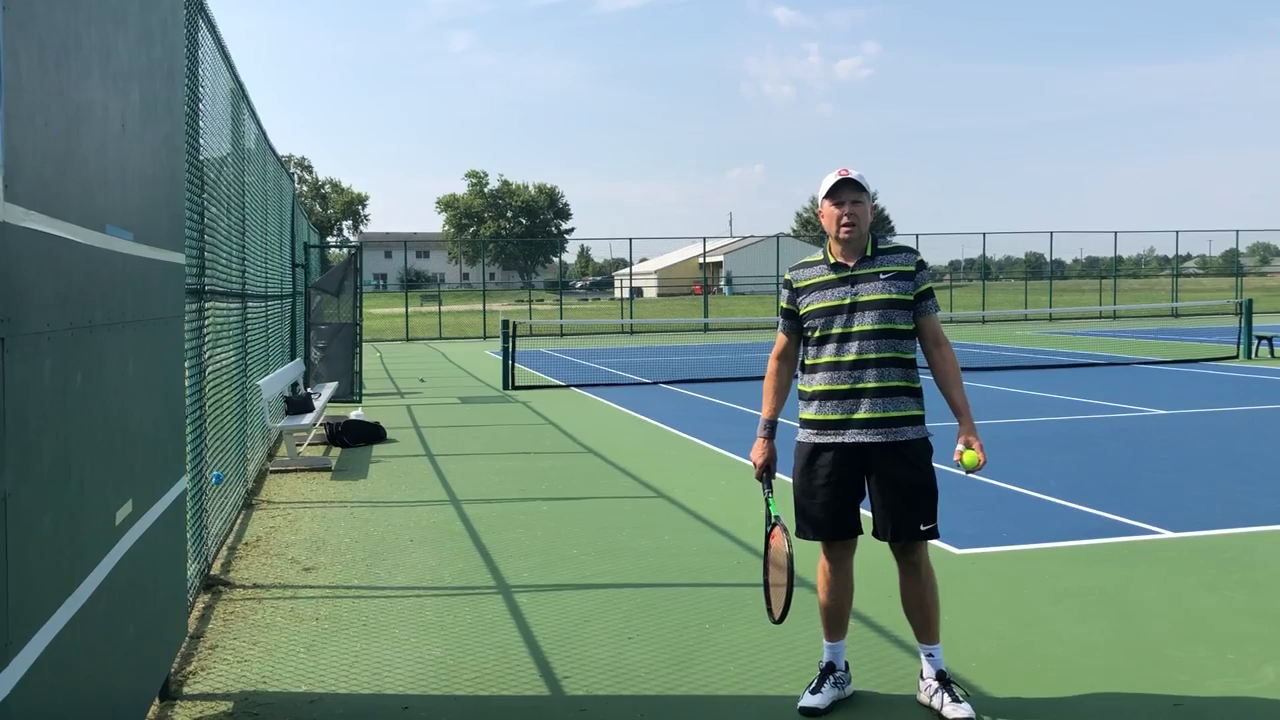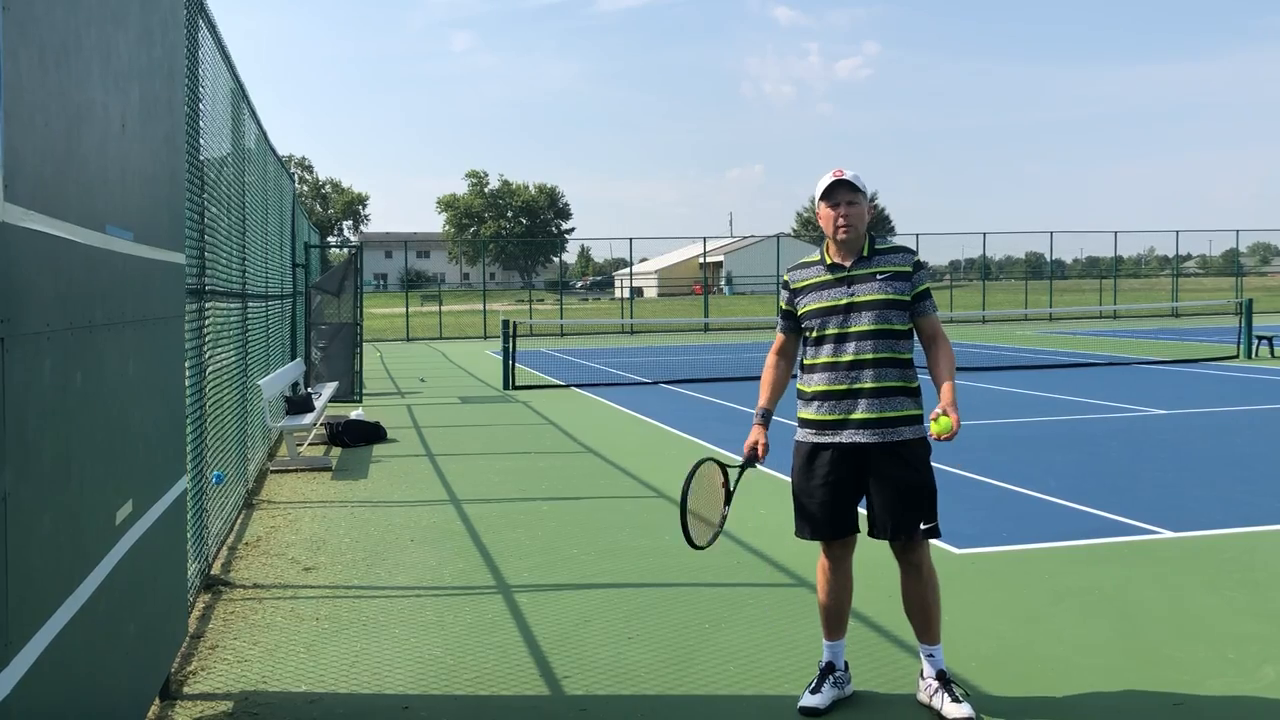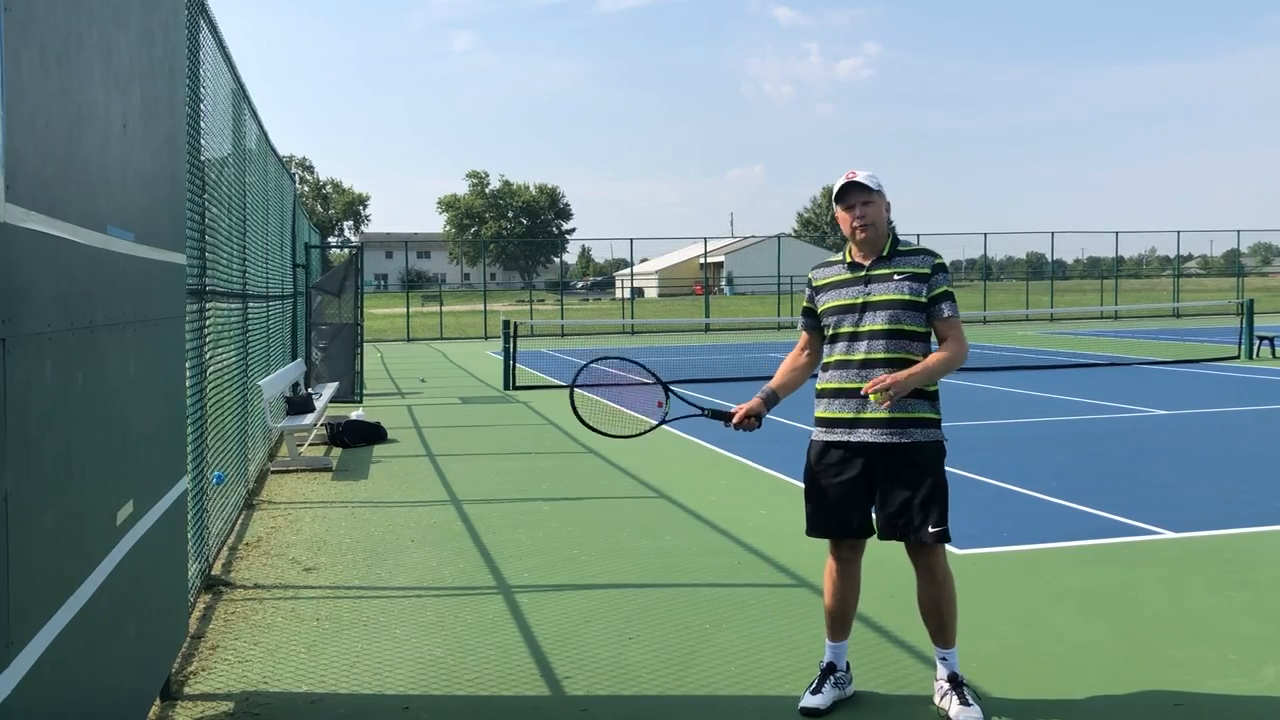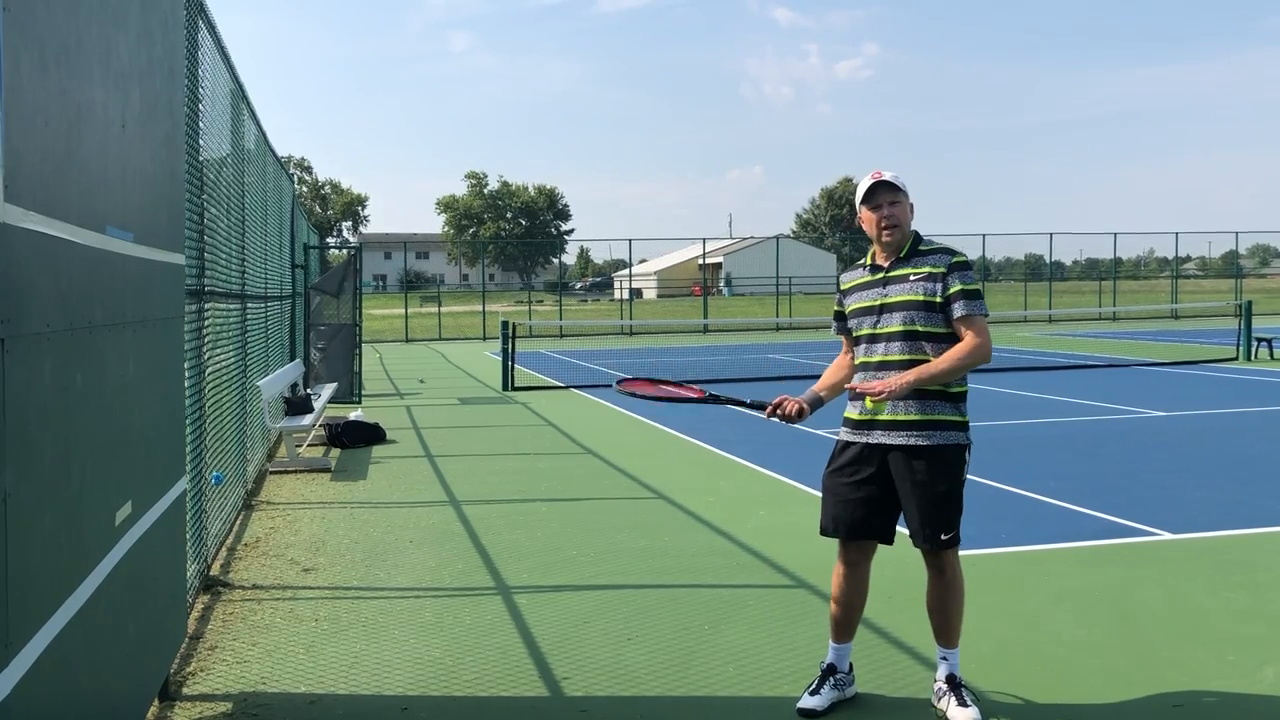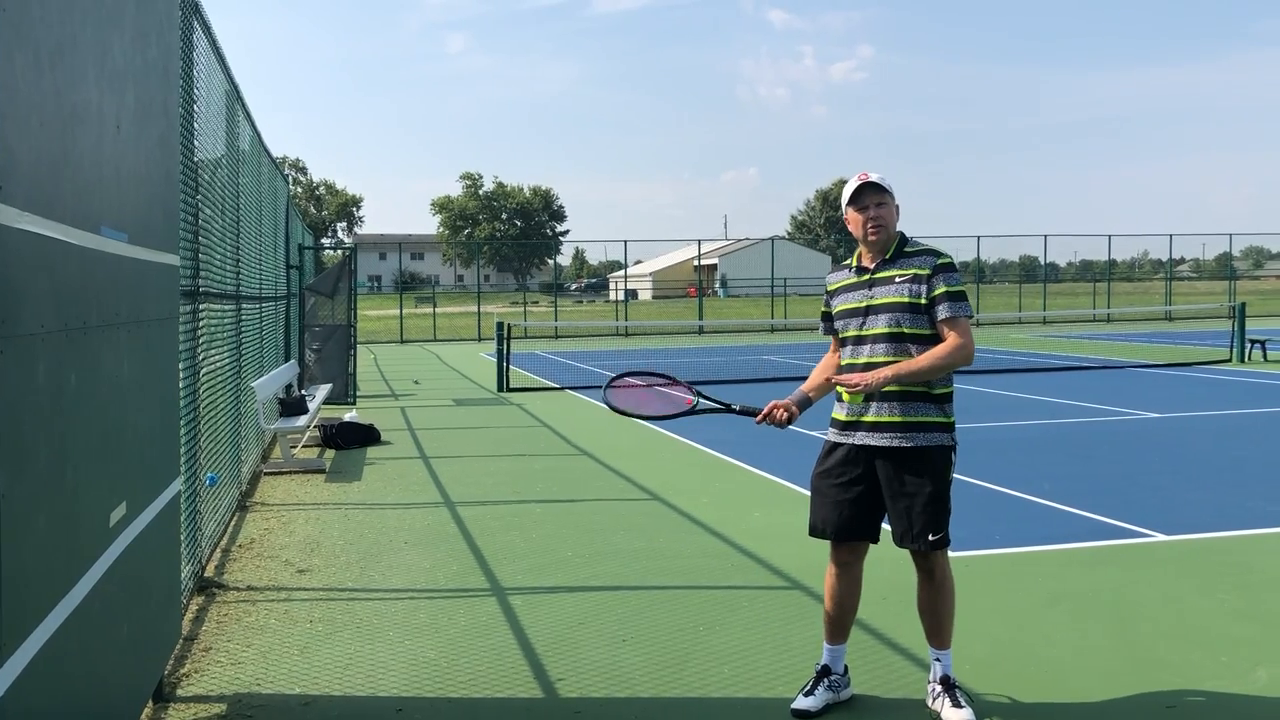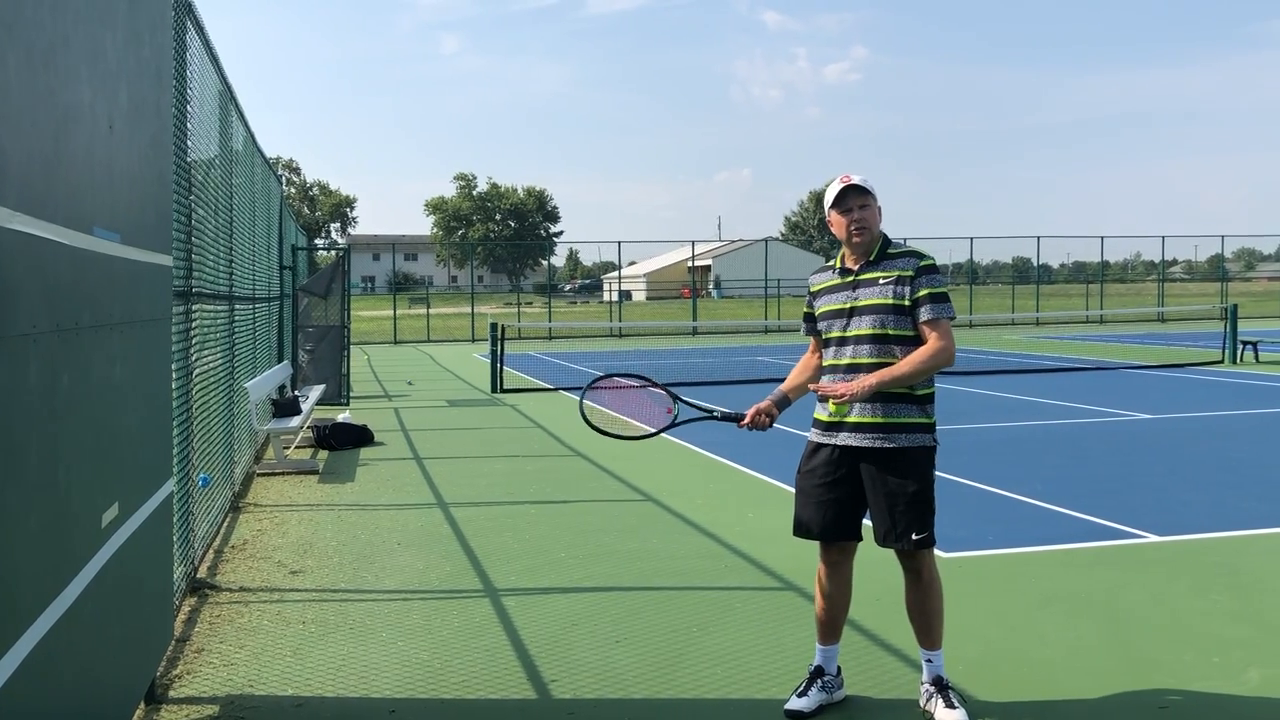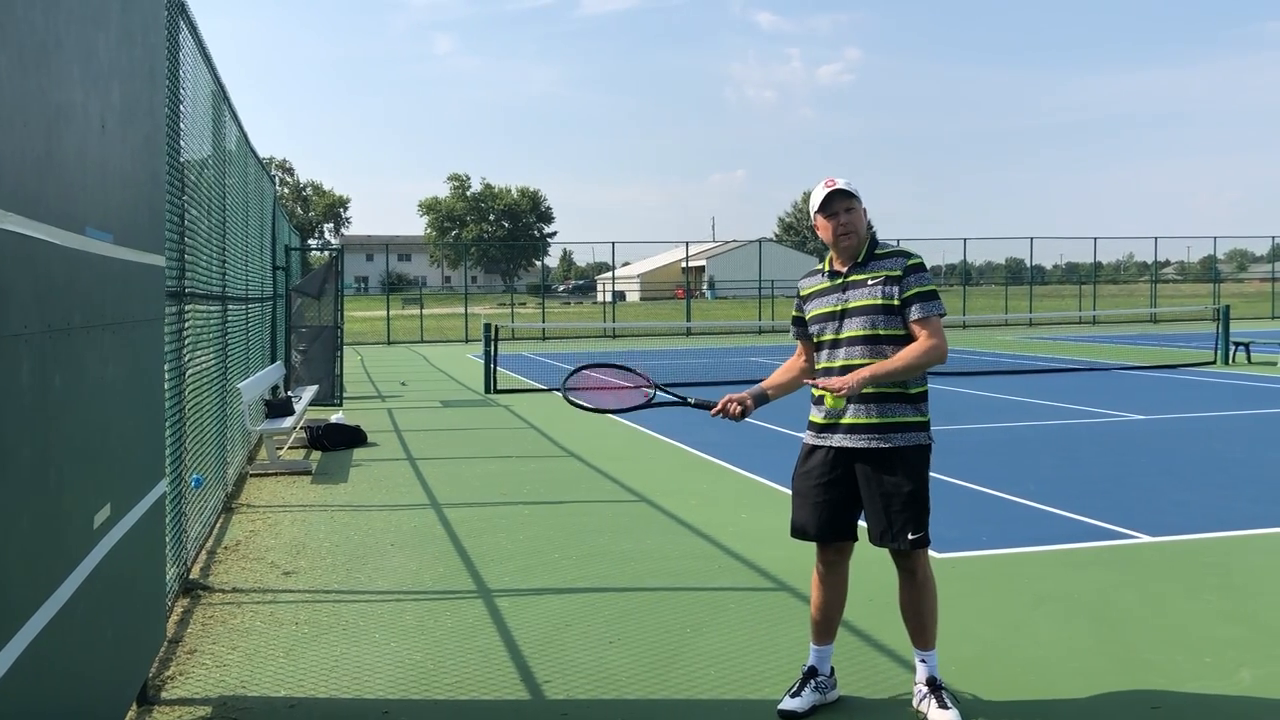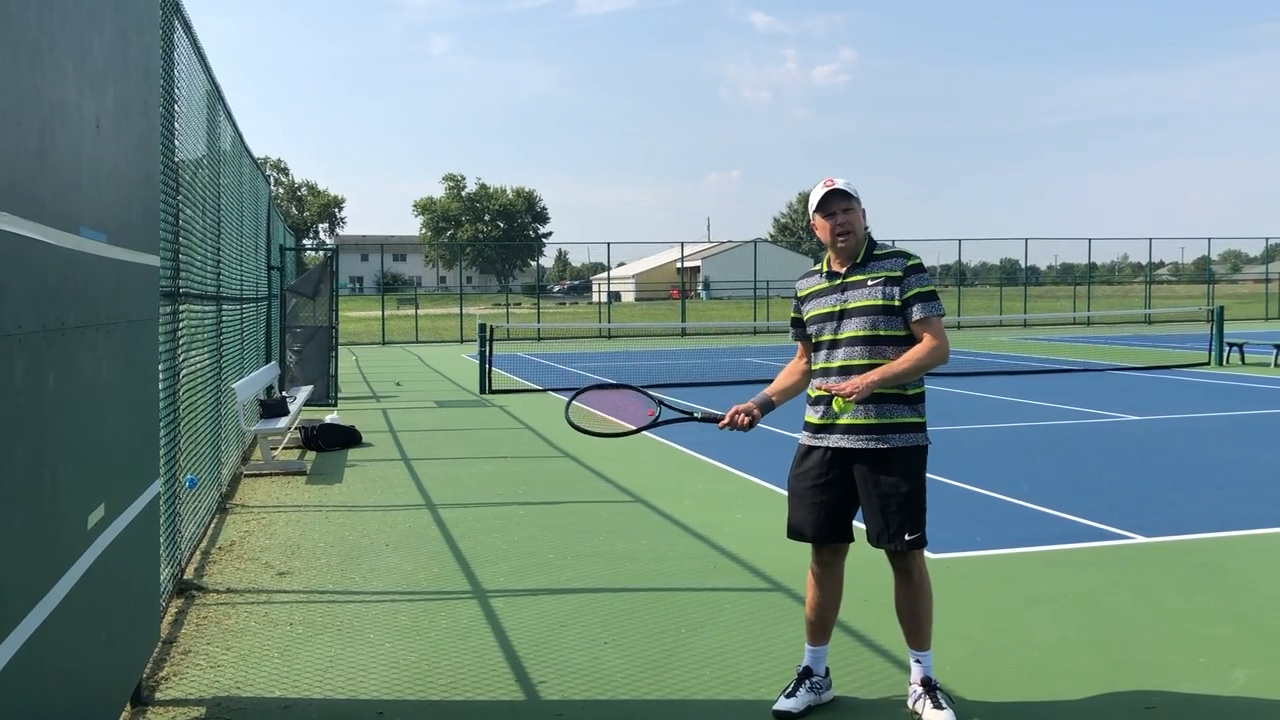
dt=0.4s
person 1, frame 1
left shoulder: (906, 264)
right shoulder: (799, 277)
left elbow: (936, 345)
right elbow: (782, 358)
left wrist: (965, 422)
right wrist: (765, 433)
left hip: (899, 437)
right hip: (823, 440)
left knee: (912, 553)
right knee: (834, 550)
left ankle: (933, 674)
right ankle: (833, 668)
person 1, frame 2
left shoulder: (904, 263)
right shoulder: (798, 277)
left elbow: (935, 338)
right elbow: (782, 354)
left wrist: (946, 396)
right wrist: (762, 420)
left hip: (898, 436)
right hip: (822, 440)
left knee: (912, 554)
right knee: (833, 549)
left ankle: (933, 673)
right ankle: (833, 668)
person 1, frame 3
left shoulder: (926, 266)
right shoulder: (821, 277)
left elbow: (956, 348)
right elbow: (806, 353)
left wrist: (907, 378)
right wrist: (764, 399)
left hip: (911, 437)
right hip: (837, 438)
left knee: (927, 553)
right knee: (843, 550)
right ankle: (835, 669)
person 1, frame 4
left shoulder: (948, 264)
right shoulder: (851, 280)
left elbow: (978, 346)
left wrist: (906, 381)
right wrist: (810, 399)
left hip: (933, 439)
right hip: (861, 438)
left knee: (940, 554)
right knee: (852, 550)
right ankle: (837, 669)
person 1, frame 5
left shoulder: (933, 266)
right shoulder: (837, 281)
left elbow: (961, 348)
left wrist: (885, 374)
right wrist: (798, 400)
left hip: (919, 441)
right hip: (849, 440)
left knee: (930, 557)
right knee: (844, 551)
right ankle: (832, 671)
person 1, frame 6
left shoulder: (916, 267)
right shoulder: (820, 281)
left elbow: (942, 349)
left wrist: (868, 385)
right wrist: (777, 400)
left hip: (901, 441)
right hip: (831, 440)
left knee: (916, 556)
right knee: (833, 551)
right ankle: (826, 673)
person 1, frame 7
left shoulder: (904, 267)
right shoulder: (810, 285)
left elbow: (933, 347)
left wrist: (860, 377)
right wrist: (755, 395)
left hip: (896, 441)
right hip: (827, 442)
left knee: (910, 555)
right knee: (830, 552)
right ankle: (819, 673)
person 1, frame 8
left shoulder: (903, 267)
right shoulder: (807, 285)
left elbow: (936, 348)
left wrist: (868, 382)
right wrist: (760, 403)
left hip: (893, 441)
right hip: (822, 442)
left knee: (906, 556)
right knee: (825, 552)
right ankle: (814, 673)
